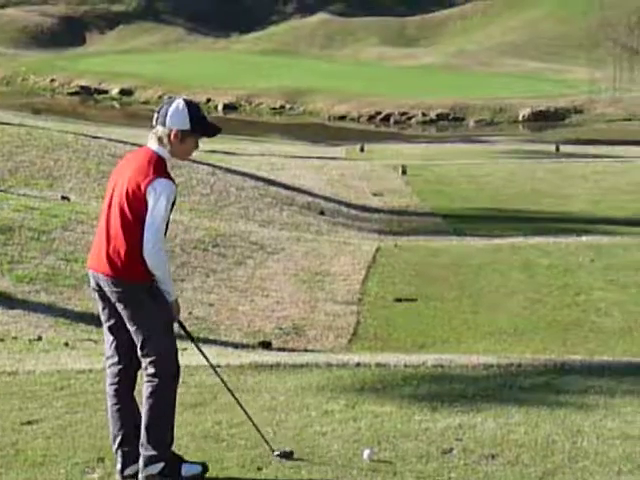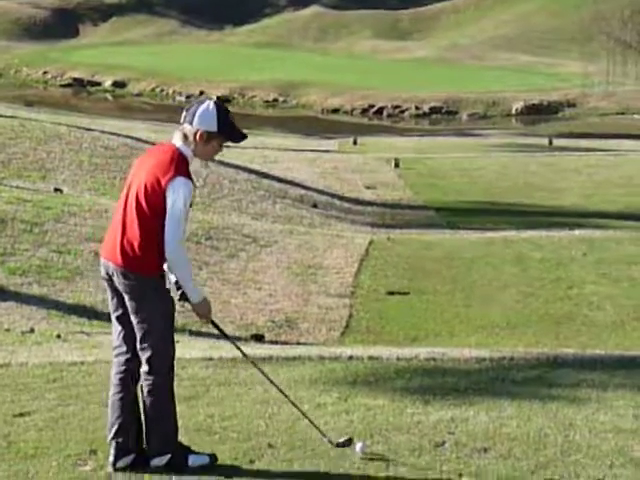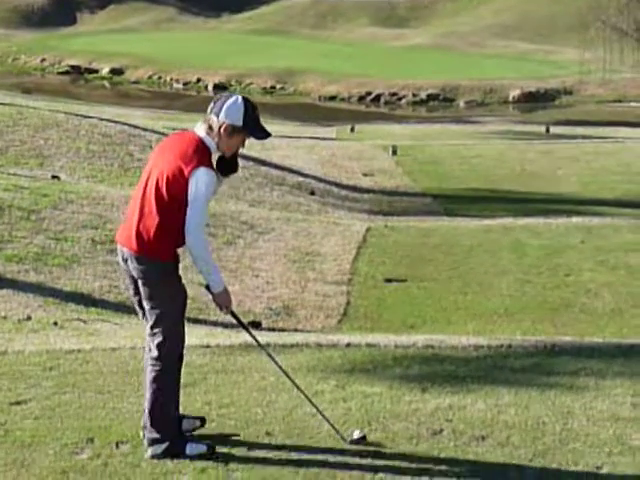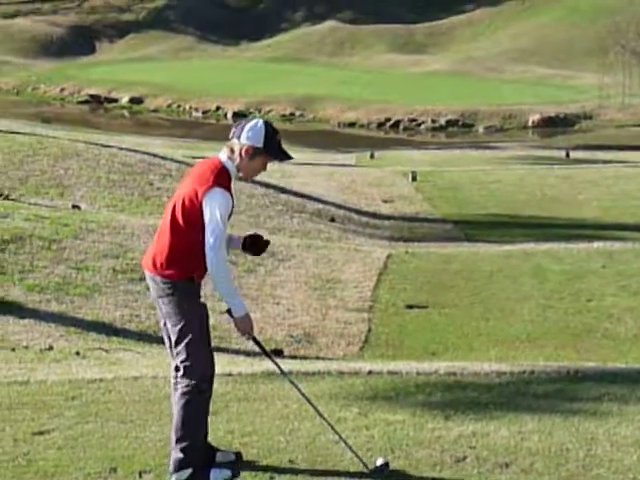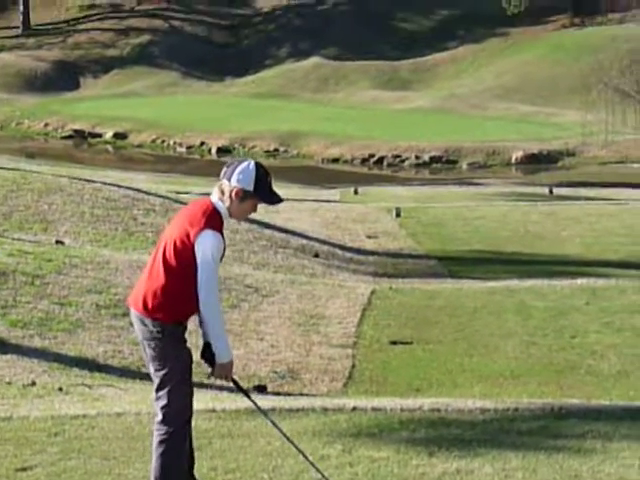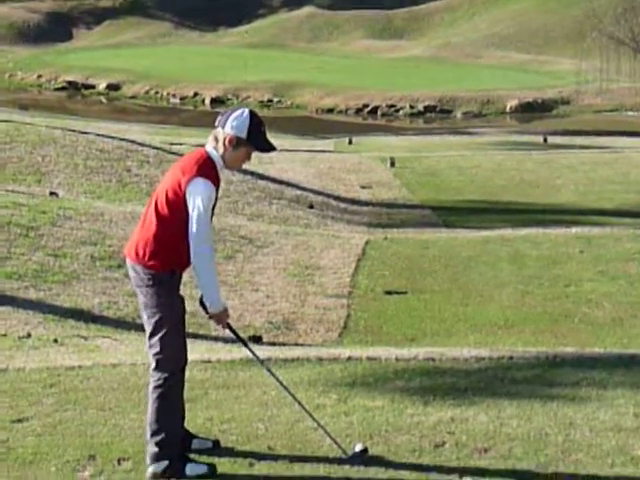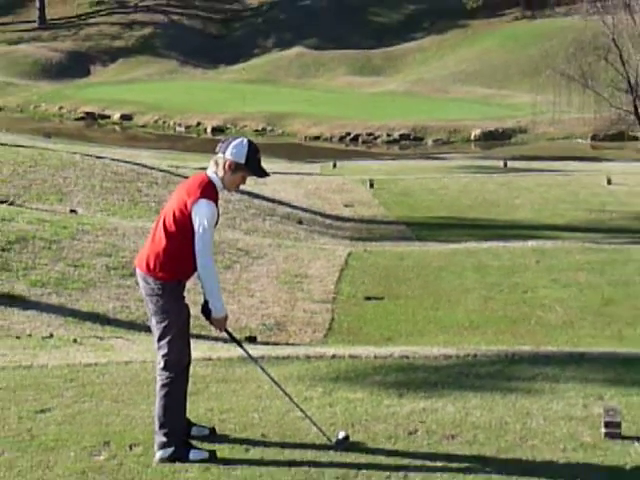
dt=0.5s
person 1, frame 1
left shoulder: (130, 160)
right shoulder: (160, 180)
right elbow: (152, 249)
left wrist: (160, 292)
right wrist: (170, 295)
left hip: (100, 272)
right hip: (130, 281)
left knee: (120, 368)
right knee: (162, 368)
person 1, frame 2
left shoulder: (153, 154)
right shoulder: (179, 178)
right elbow: (173, 247)
left wrist: (172, 275)
right wrist: (196, 296)
left hip: (112, 262)
right hip: (140, 272)
left knee: (126, 360)
right knee: (157, 365)
left ankle: (125, 450)
right ankle: (163, 451)
person 1, frame 3
left shoulder: (175, 141)
right shoulder: (200, 166)
right elbow: (195, 236)
left wrist: (222, 175)
right wrist: (218, 286)
left hip: (129, 247)
right hip: (154, 258)
left knee: (161, 341)
right knee: (166, 348)
left ankle: (165, 418)
right ankle: (162, 438)
person 1, frame 4
left shoulder: (207, 169)
right shoulder: (217, 189)
right elbow: (214, 259)
left wrist: (240, 243)
right wrist: (239, 310)
left hip: (167, 274)
right hip: (174, 280)
left knee: (188, 367)
right knee: (197, 371)
left ankle: (195, 446)
person 1, frame 5
left shoulder: (197, 210)
right shoulder: (209, 230)
right elbow: (208, 298)
left wrist: (209, 340)
right wrist: (223, 354)
left hip: (149, 313)
right hip: (161, 322)
left knee: (176, 406)
right knee: (173, 412)
person 1, frame 6
left shoulder: (198, 163)
right shoulder: (201, 178)
left elbow: (196, 238)
right elbow: (199, 246)
left wrist: (210, 296)
right wrist: (215, 302)
left hip: (156, 265)
right hip: (154, 269)
left knee: (172, 357)
right knee: (169, 362)
left ankle: (174, 434)
person 1, frame 7
left shoulder: (199, 184)
right shoulder: (205, 200)
left elbow: (197, 253)
right elbow: (204, 259)
left wrist: (210, 302)
right wrist: (218, 309)
left hip: (159, 274)
right hip: (162, 280)
left knee: (179, 356)
right knee: (174, 360)
left ankle: (176, 422)
right ankle: (169, 443)
